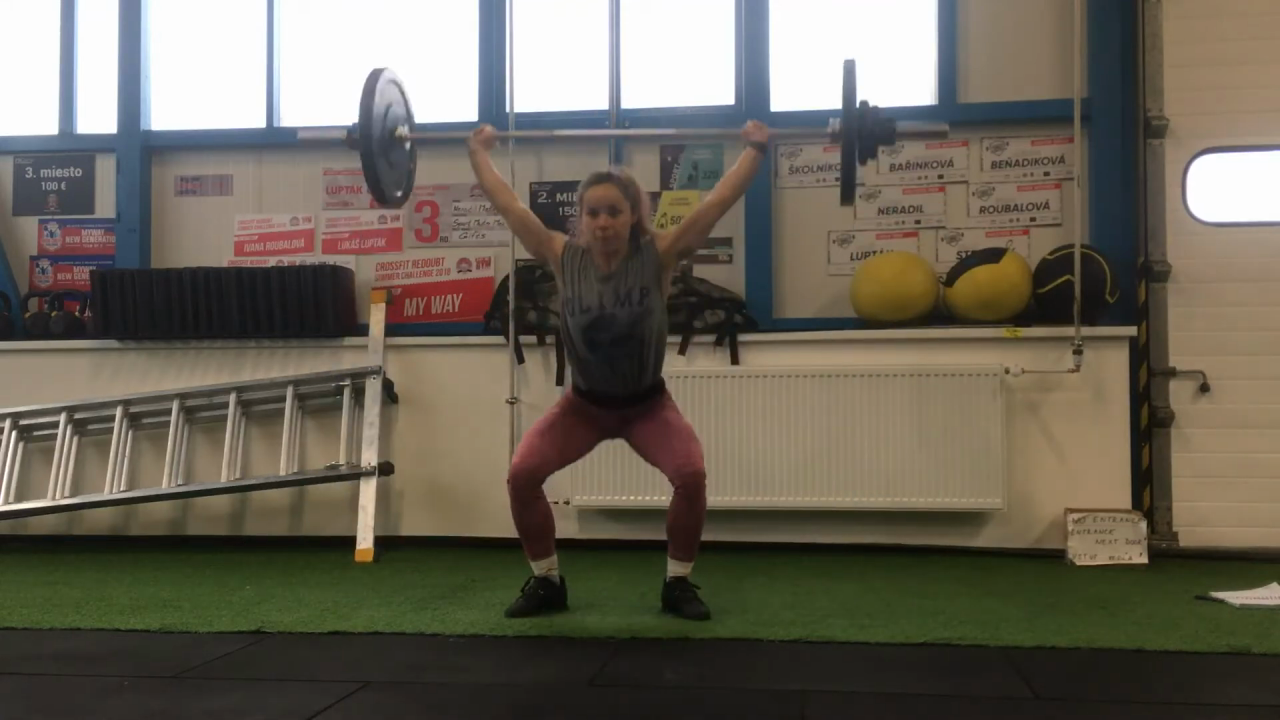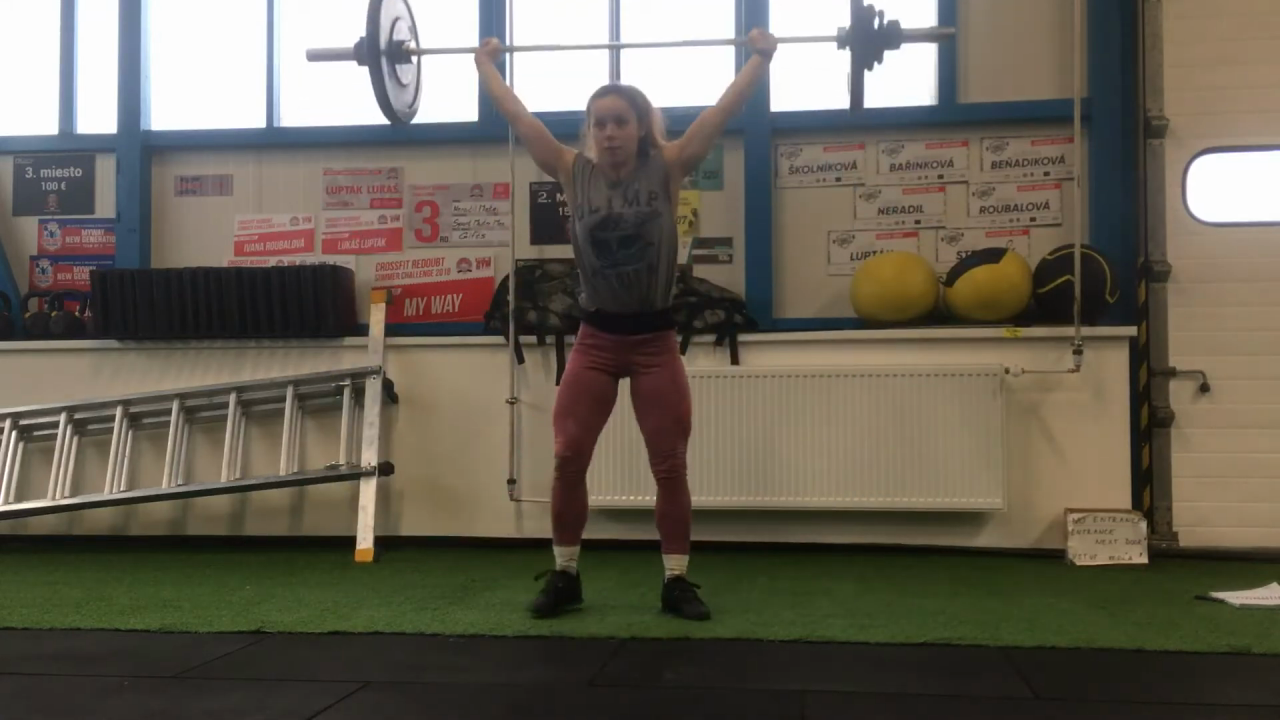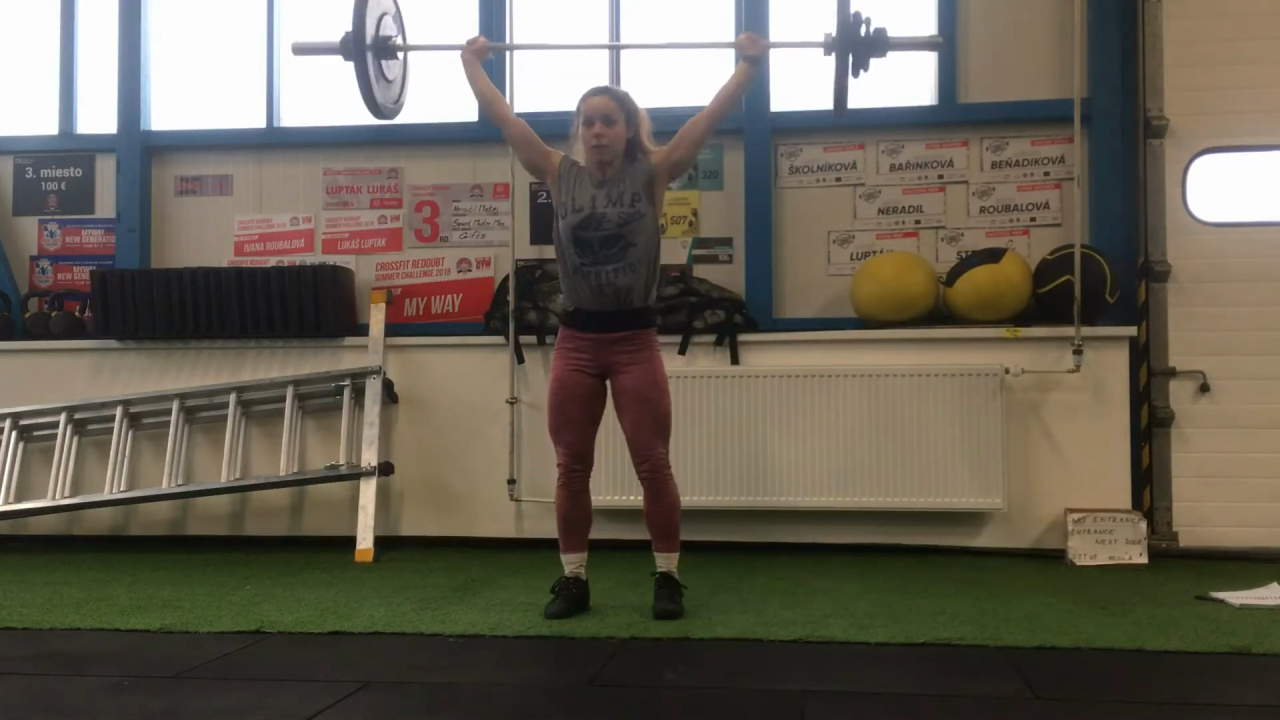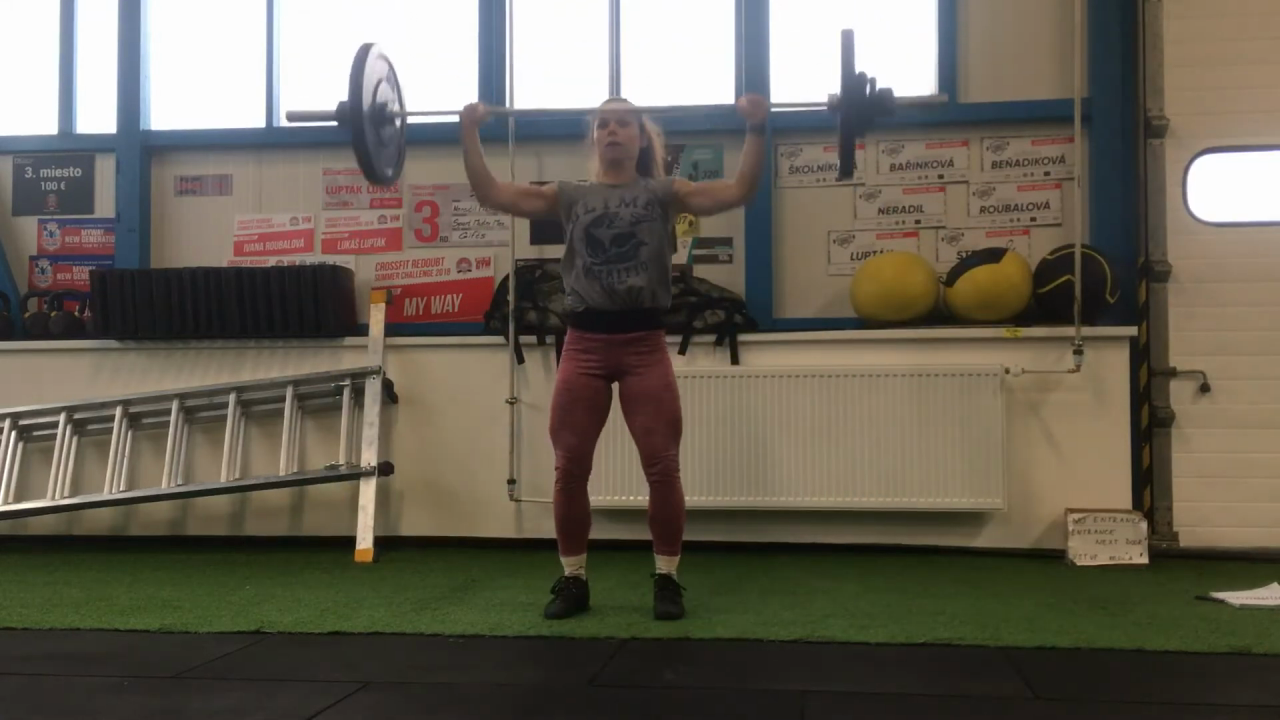
dt=0.4s
person 1, frame 1
left shoulder: (658, 257)
right shoulder: (563, 258)
left elbow: (718, 202)
right elbow: (508, 204)
left wrist: (755, 148)
right wrist: (479, 152)
left hip: (647, 403)
right hip: (583, 403)
left knee: (691, 473)
right knee: (522, 473)
left ankle: (678, 583)
right ankle: (546, 581)
person 1, frame 2
left shoulder: (666, 171)
right shoulder: (574, 173)
left elbow: (722, 111)
right elbow: (518, 117)
left wrist: (761, 56)
right wrist: (486, 63)
left hip: (654, 340)
right hip: (595, 340)
left knee: (670, 467)
right knee: (568, 460)
left ankle: (676, 581)
right ankle: (564, 577)
person 1, frame 3
left shoulder: (652, 174)
right shoulder: (559, 175)
left elbow: (709, 117)
right elbow: (504, 118)
left wrist: (747, 62)
right wrist: (472, 61)
left hip: (634, 338)
right hip: (576, 339)
left knee: (653, 464)
right knee: (572, 467)
left ankle: (666, 578)
right ankle: (573, 580)
person 1, frame 4
left shoulder: (664, 193)
right shoulder: (569, 196)
left elbow: (739, 191)
right elbow: (491, 194)
left wrist: (755, 128)
right wrist: (470, 131)
left hip: (644, 342)
right hip: (584, 342)
left knee: (663, 468)
right knee: (569, 468)
left ankle: (667, 580)
right ankle: (572, 581)
